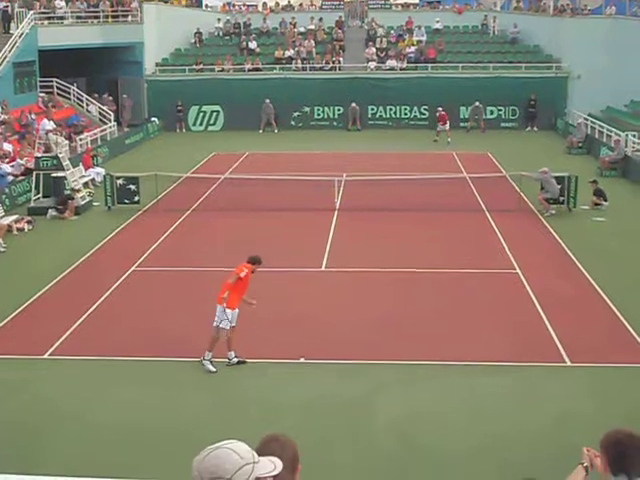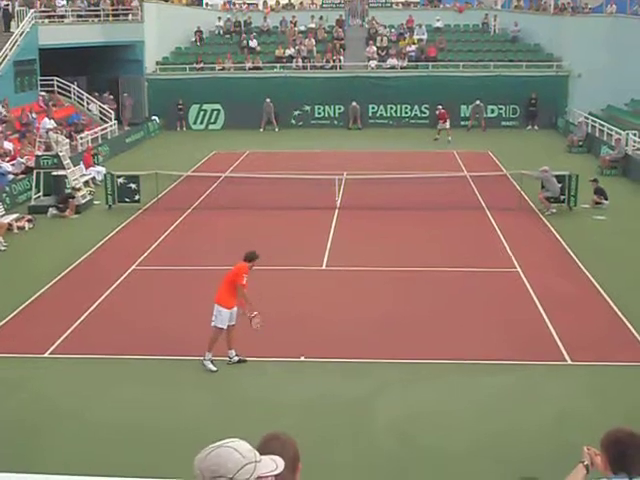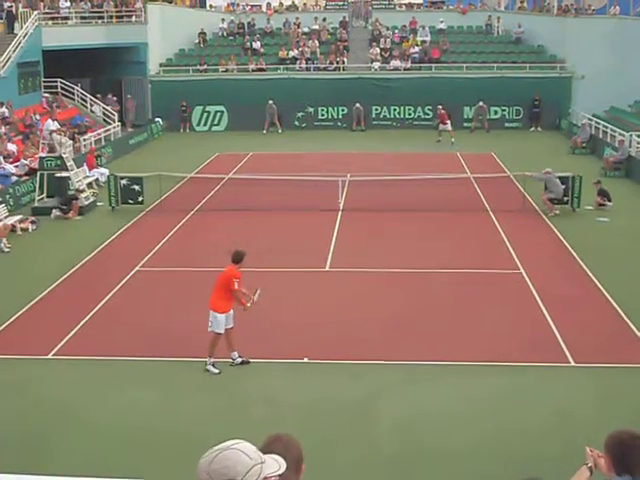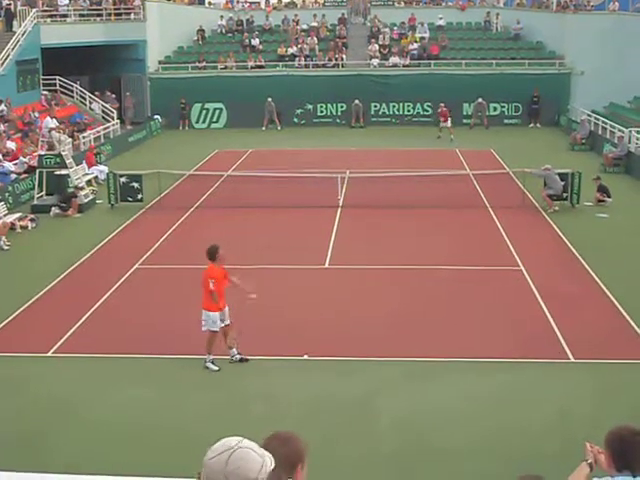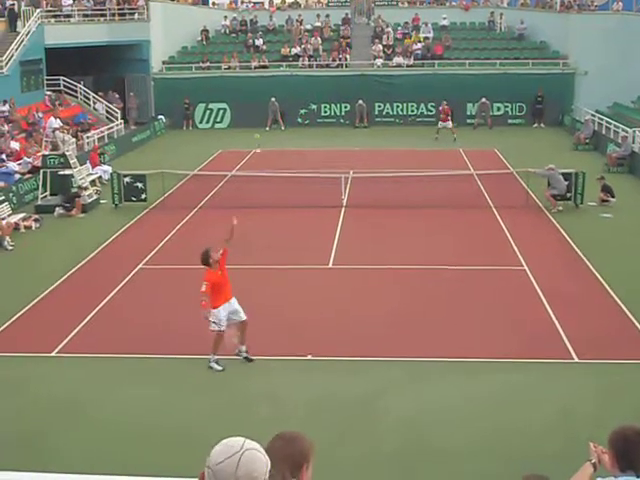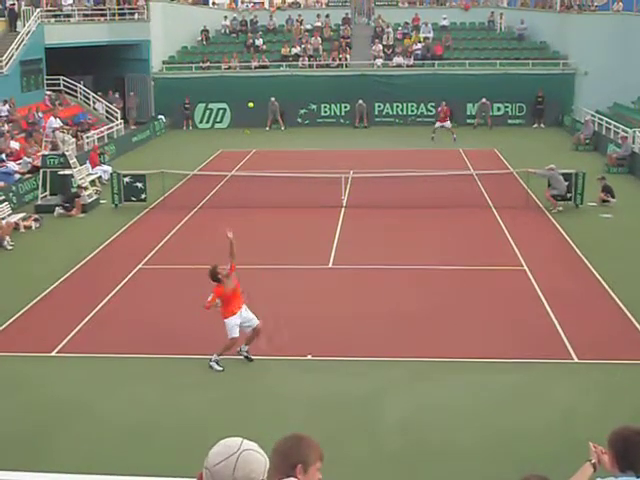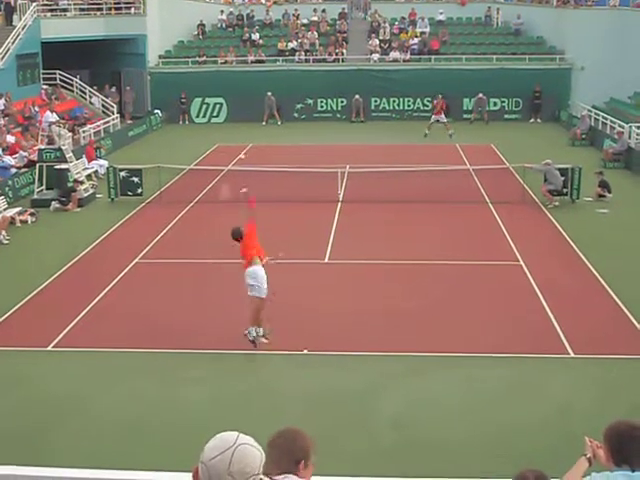
dt=0.4s
person 1, frame 1
left shoulder: (245, 271)
right shoulder: (245, 268)
right elbow: (232, 279)
left wrist: (250, 301)
right wrist: (226, 293)
left hip: (232, 305)
right hip: (226, 303)
left knee: (231, 329)
right knee: (220, 331)
left ankle: (231, 358)
right ankle: (206, 359)
person 1, frame 2
left shoulder: (241, 268)
right shoulder: (243, 269)
left elbow: (241, 290)
right elbow: (239, 290)
left wrist: (248, 304)
right wrist: (244, 308)
left hip: (230, 303)
right hip: (223, 303)
left knee: (230, 328)
right knee: (218, 330)
left ankle: (232, 356)
right ankle: (207, 359)
person 1, frame 3
left shoulder: (232, 271)
right shoulder: (234, 273)
left elbow: (238, 289)
right elbow: (235, 293)
left wrist: (249, 296)
right wrist: (245, 303)
left hip: (227, 307)
right hip: (219, 308)
left knee: (229, 330)
right knee: (217, 334)
left ankle: (235, 357)
right ankle: (209, 362)
person 1, frame 4
left shoulder: (220, 267)
right shoulder: (211, 273)
left elbow: (231, 279)
right elbow: (213, 294)
left wrist: (246, 290)
right wrist: (220, 310)
left hip: (222, 305)
right hip: (212, 308)
left knee: (226, 328)
right knee: (213, 332)
left ankle: (234, 354)
right ankle: (208, 360)
person 1, frame 5
left shoulder: (220, 261)
right shoulder: (208, 277)
left elbow: (227, 242)
right elbow: (203, 295)
left wrist: (233, 226)
right wrist: (206, 311)
left hip: (231, 301)
right hip: (219, 306)
left knee: (243, 322)
right knee: (220, 332)
left ankle: (241, 350)
right ankle: (213, 360)
person 1, frame 6
left shoulder: (231, 275)
right shoulder: (217, 291)
left elbow: (232, 257)
right elbow: (206, 306)
left wrist: (231, 241)
right wrist: (214, 302)
left hip: (242, 309)
right hip: (231, 315)
left knee: (257, 329)
right knee: (233, 340)
left ankle: (244, 348)
right ankle: (214, 359)
person 1, frame 7
left shoulder: (243, 245)
right shoulder: (249, 238)
right elbow: (251, 214)
left wrist: (262, 261)
right wrist: (248, 197)
left hip: (253, 271)
right hip: (256, 271)
left knee: (260, 301)
right knee: (259, 301)
left ankle: (259, 331)
right ankle: (252, 330)
